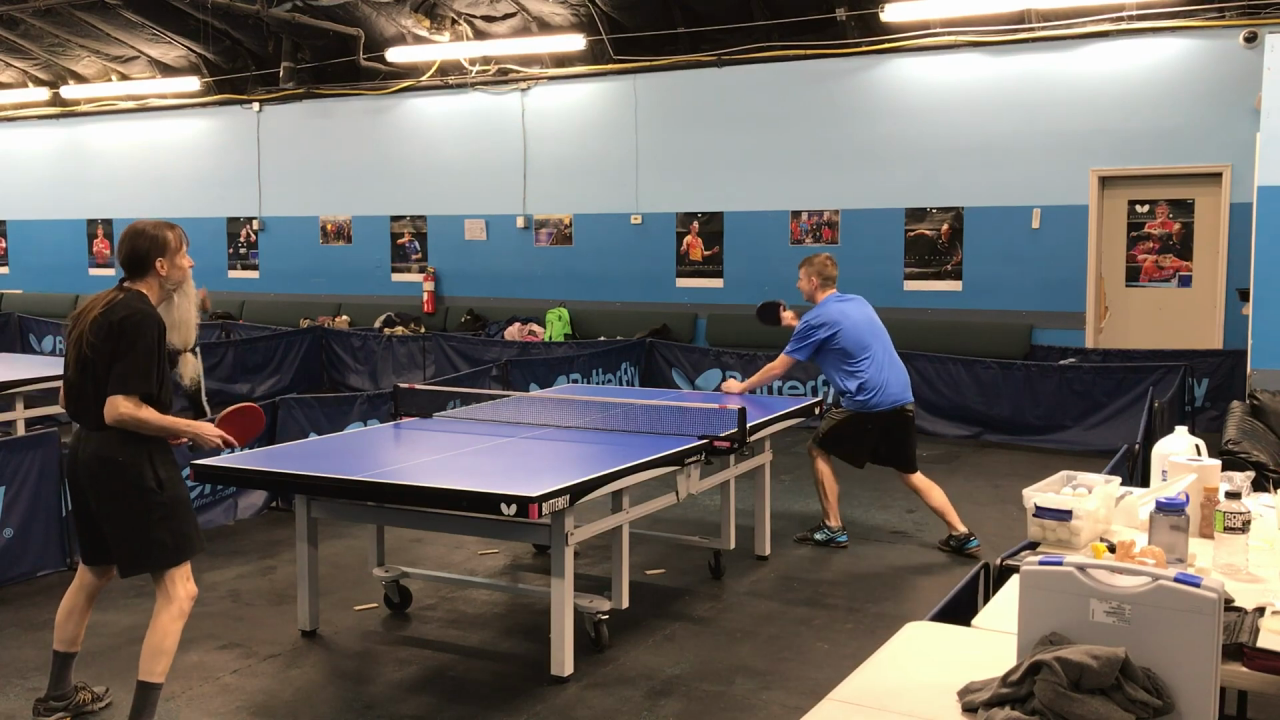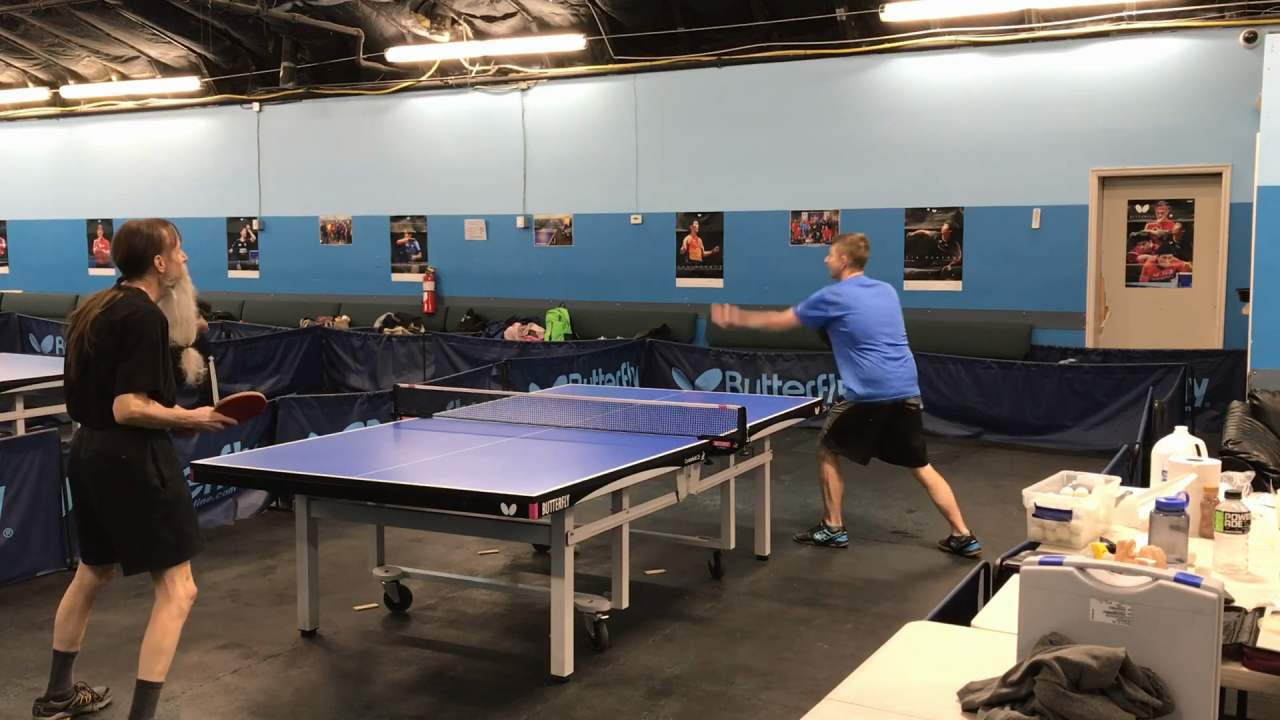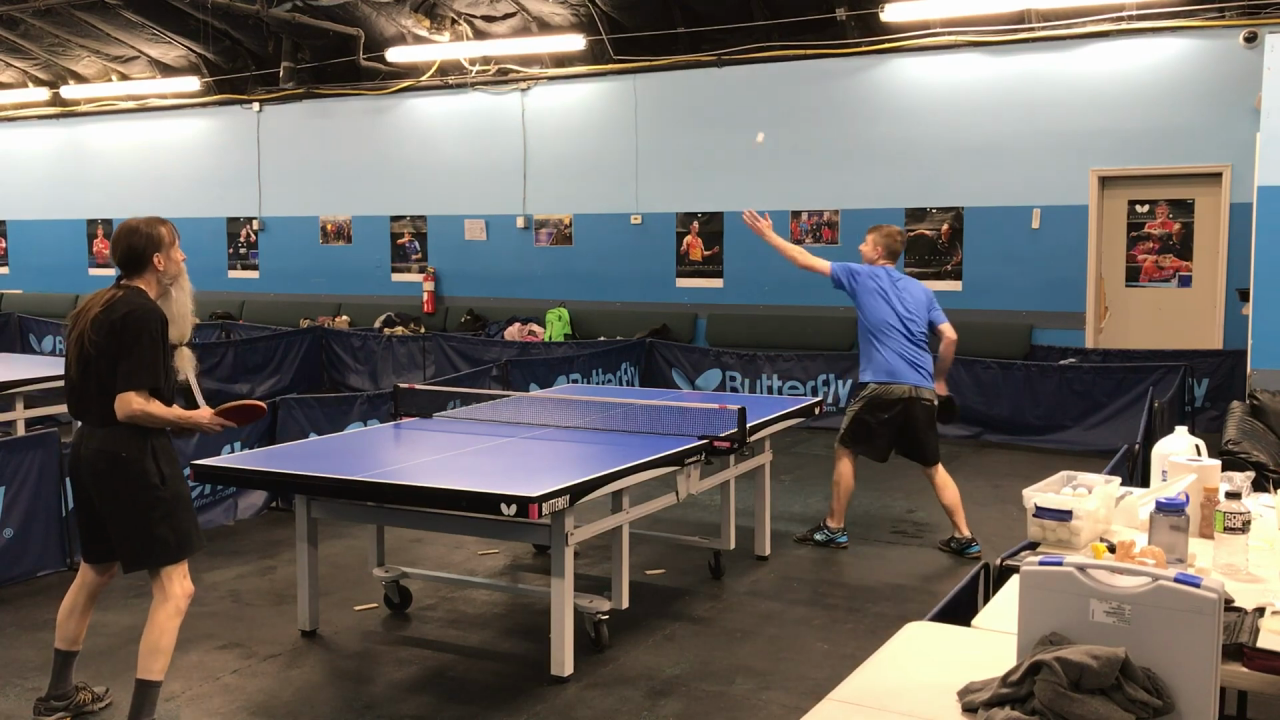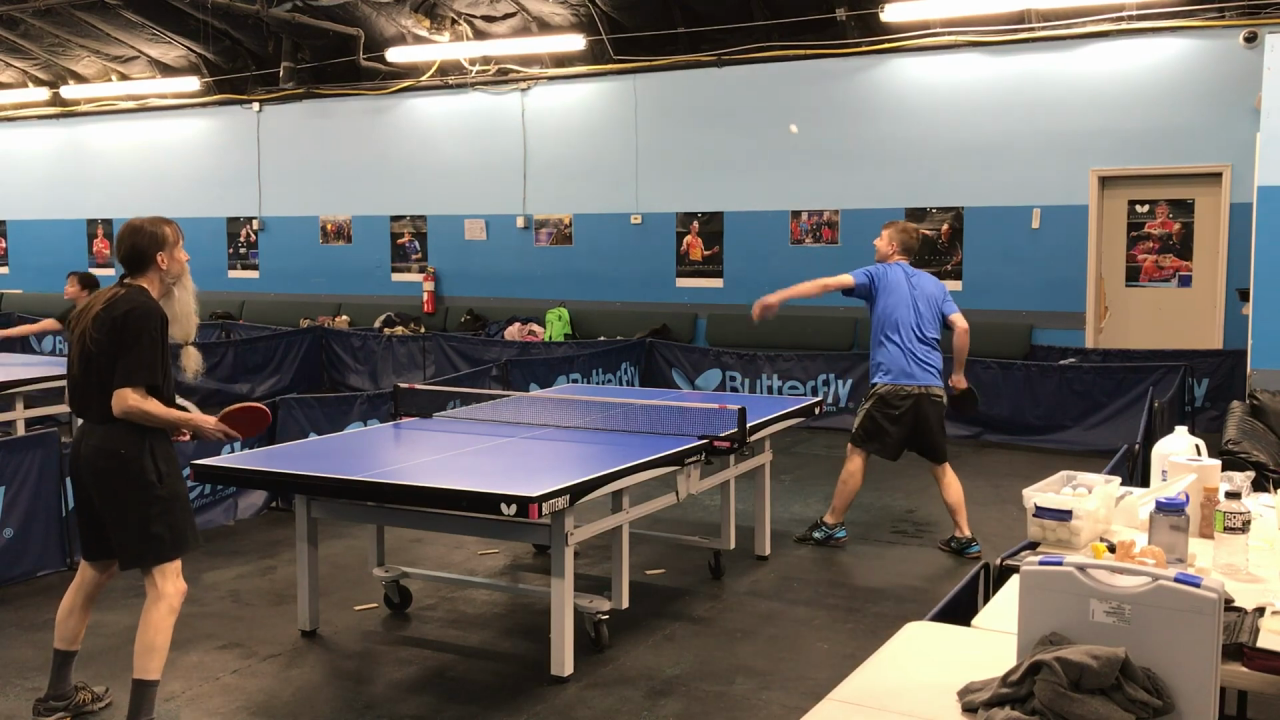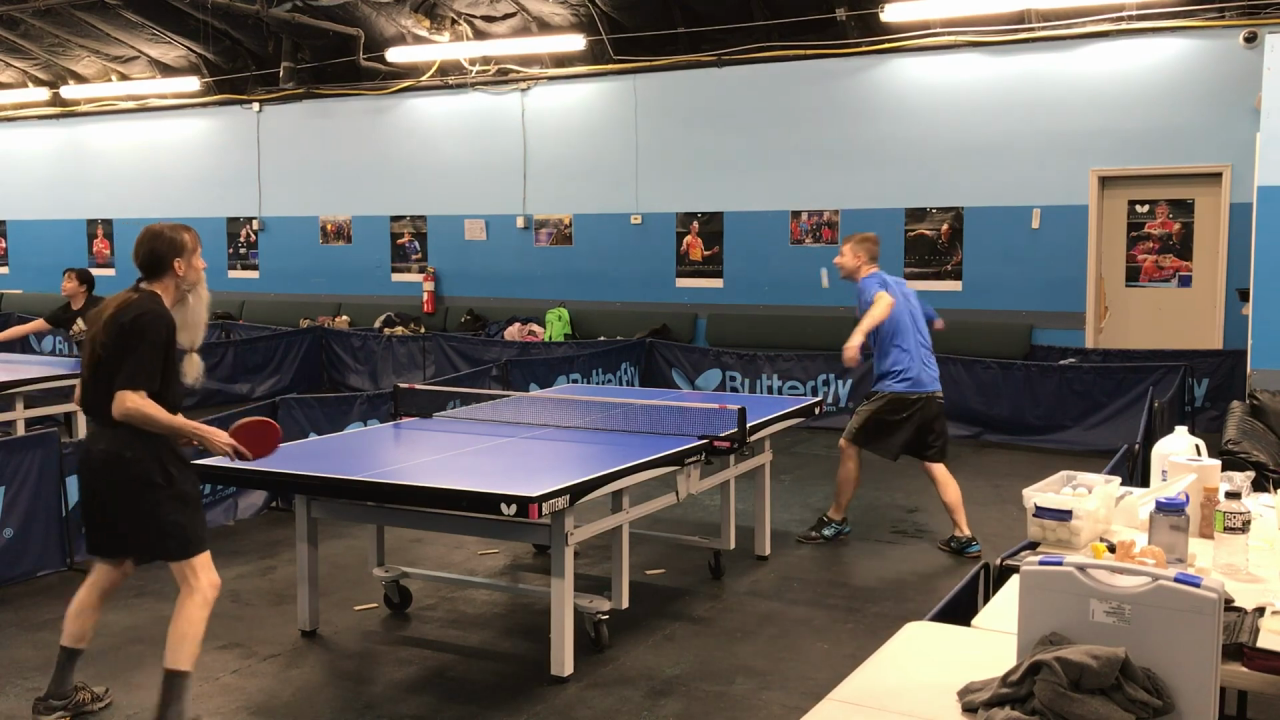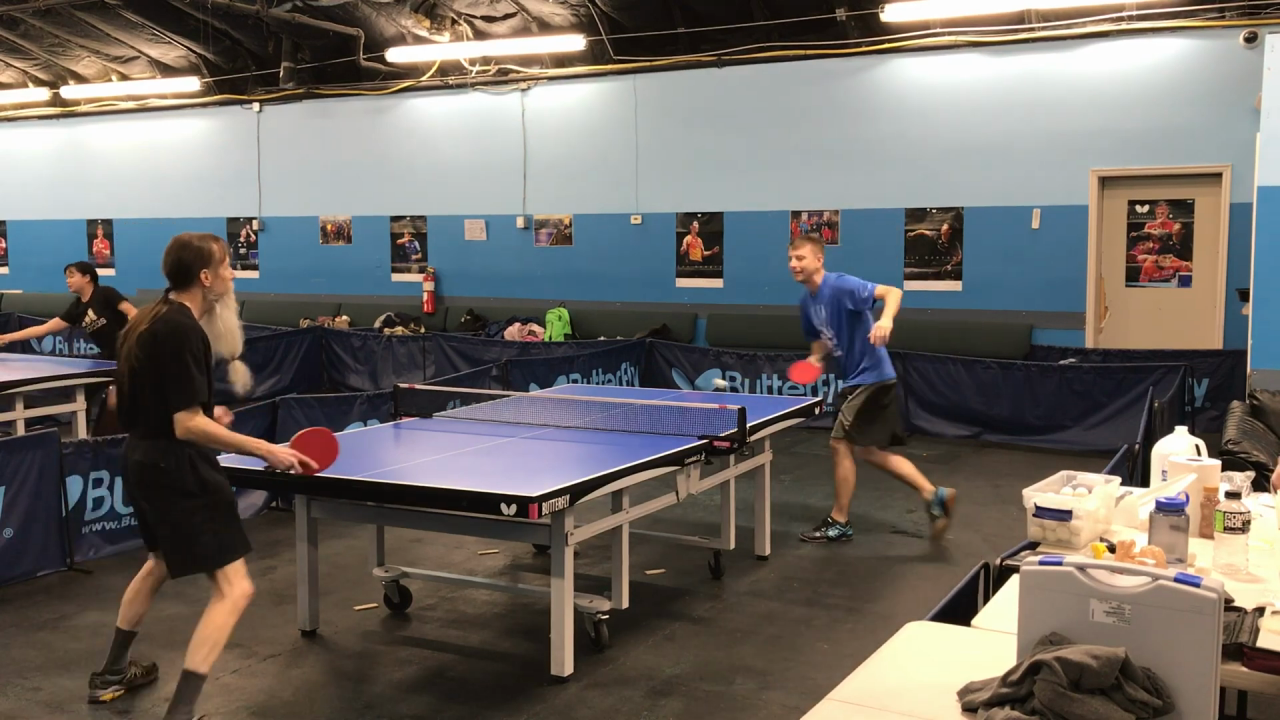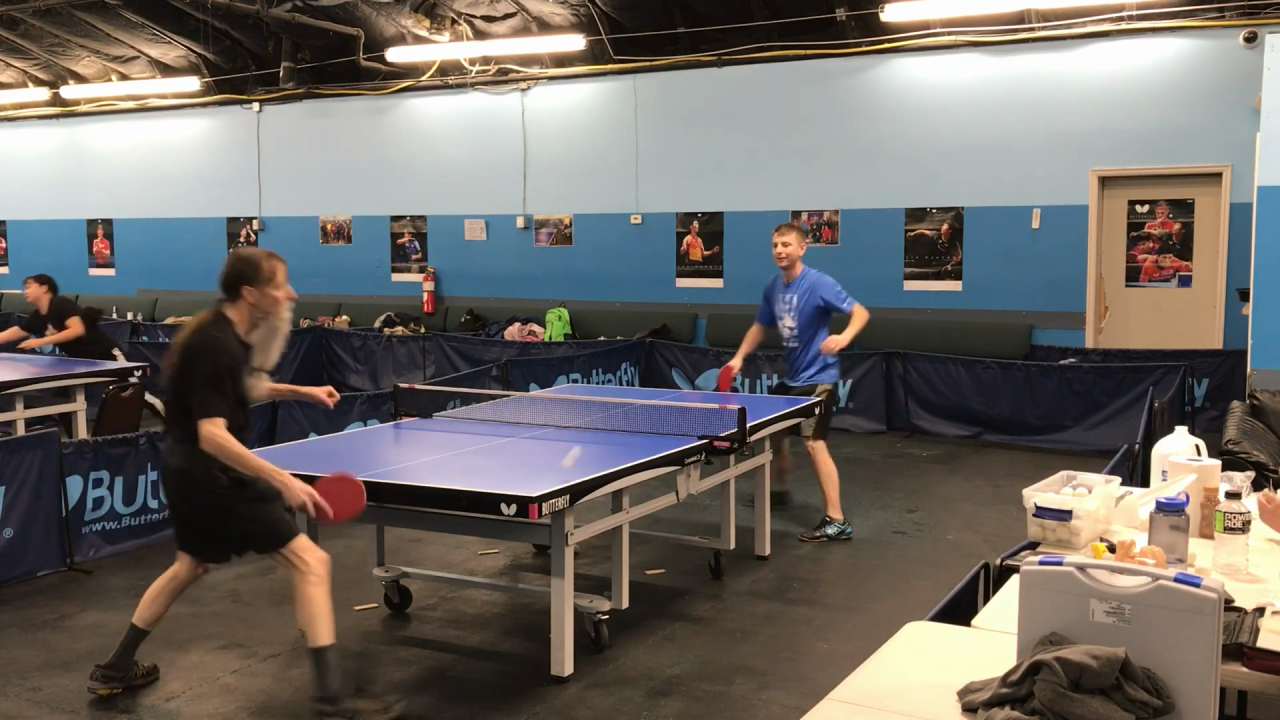
dt=0.3s
person 1, frame 1
left shoulder: (97, 309)
right shoulder: (141, 320)
left elbow: (70, 398)
right elbow: (120, 411)
right wrist: (190, 429)
left hip: (89, 455)
right hip: (130, 463)
left knee: (94, 572)
right knee: (178, 591)
person 1, frame 2
left shoulder: (95, 309)
right shoulder: (143, 317)
right elbow: (129, 409)
left wrist: (168, 411)
right wrist: (190, 419)
left hip: (90, 452)
right hip: (132, 459)
left knee: (94, 572)
right knee: (177, 590)
person 1, frame 3
left shoulder: (96, 308)
right shoulder: (144, 315)
right elbow: (132, 407)
left wrist: (169, 410)
right wrist: (192, 418)
left hip: (91, 450)
right hip: (131, 457)
left knee: (95, 570)
right knee: (174, 589)
person 1, frame 4
left shoulder: (100, 305)
right shoulder: (144, 312)
right elbow: (128, 403)
left wrist: (167, 418)
right wrist: (193, 421)
left hip: (93, 447)
right hip: (131, 456)
left knee: (95, 570)
right knee: (167, 588)
person 1, frame 5
left shoulder: (118, 308)
right shoulder: (154, 318)
left elbow: (89, 394)
right elbow: (127, 405)
right wrist: (201, 432)
left hip: (103, 452)
right hip: (141, 460)
left knee: (109, 570)
right knee: (200, 582)
person 1, frame 6
left shoulder: (153, 319)
right shoulder: (183, 332)
right elbow: (188, 427)
left wrist: (207, 408)
right wrist: (266, 451)
left hip: (145, 460)
right hip: (176, 468)
left knee: (164, 560)
right knee: (232, 588)
left ankle: (111, 671)
person 1, frame 7
left shoulder: (223, 331)
right shoulder: (217, 345)
right elbow: (213, 436)
left wrist: (302, 391)
right wrist: (282, 480)
left hip: (187, 468)
right hip: (210, 472)
left knee: (190, 563)
right knee: (311, 564)
left ankle: (116, 668)
person 2, frame 1
left shoulder: (817, 319)
right shoulder: (858, 303)
left elbow: (778, 368)
left wrist: (741, 387)
left hip: (868, 404)
right hip: (902, 399)
left knee: (819, 451)
right knee: (911, 474)
left ankle: (833, 528)
right ankle: (962, 534)
person 2, frame 2
left shoulder: (832, 297)
right shoulder: (888, 291)
left elbow: (780, 321)
left wrist: (738, 318)
left hip: (868, 395)
right hip: (908, 393)
left knee: (828, 452)
right knee: (921, 467)
left ankle: (833, 529)
right ankle: (963, 537)
person 2, frame 3
left shoulder: (862, 276)
right shoulder: (922, 291)
left elbow: (807, 260)
right elbow: (950, 338)
left wrist: (767, 234)
right wrist: (939, 379)
left hip: (883, 386)
right hip: (922, 389)
left knee: (845, 451)
right knee: (933, 466)
left ankle: (835, 528)
right ankle: (964, 537)
person 2, frame 4
left shoulder: (877, 274)
right shoulder: (935, 285)
left elbow: (828, 284)
right elbow: (961, 327)
left wrist: (775, 298)
right wrist: (958, 371)
left hip: (891, 384)
right hip: (930, 386)
left knee: (856, 453)
right knee: (939, 464)
left ankle: (832, 525)
right ankle: (964, 538)
person 2, frame 5
left shoulder: (872, 282)
right shoulder: (898, 284)
left elbow: (886, 304)
right elbow: (936, 323)
left wrist: (857, 335)
left hip: (897, 387)
right hip: (930, 387)
left knee: (849, 446)
right knee: (934, 464)
left ankle: (836, 520)
right ankle: (964, 537)
person 2, frame 6
left shoulder: (843, 286)
right shoulder: (808, 301)
left elbow: (891, 293)
right elbow: (820, 339)
left wrist: (885, 321)
right wrist: (815, 360)
left hip: (870, 379)
right hip: (860, 379)
left knee: (840, 444)
right knee: (875, 452)
left ankle: (839, 522)
right ankle: (935, 495)
person 2, frame 7
left shoulder: (818, 283)
right shoulder: (773, 286)
left elbow: (861, 313)
right elbow: (760, 325)
left wrist: (844, 337)
right wrist: (739, 357)
left hip: (817, 377)
right hip: (791, 377)
left knee: (813, 443)
left ankle: (836, 520)
right ankle: (782, 489)
